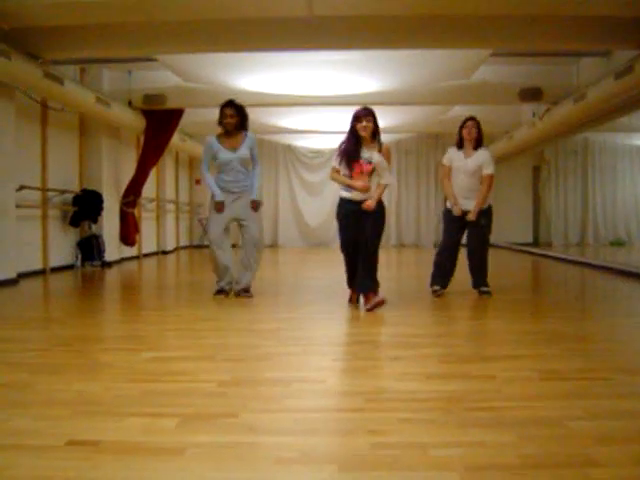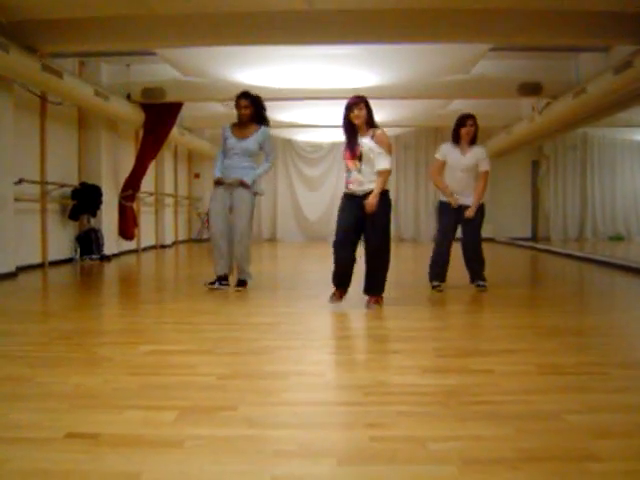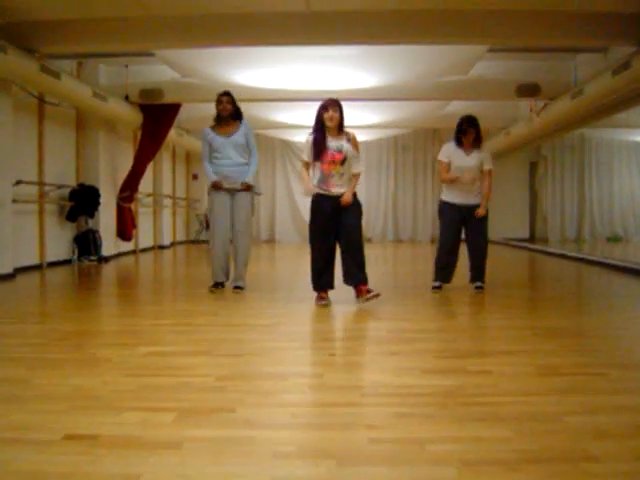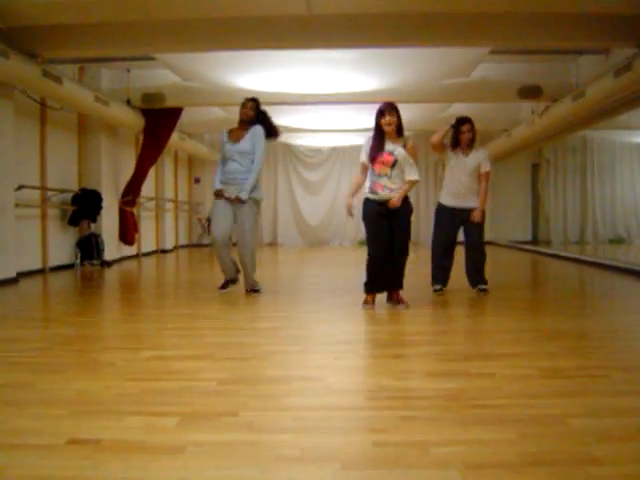
dt=1s
person 1, frame 1
left shoulder: (382, 149)
right shoulder: (346, 147)
left elbow: (385, 179)
right elbow: (333, 174)
left wrist: (374, 199)
right wrist: (354, 183)
left hip: (372, 205)
right hip: (348, 205)
left knee: (369, 248)
right knee: (350, 248)
left ankle: (370, 293)
right ankle: (355, 288)
person 1, frame 2
left shoulder: (378, 135)
right shoulder: (350, 138)
left elbow: (385, 168)
left wrist: (375, 195)
left hip: (373, 197)
right hip: (351, 198)
left knee: (376, 246)
right knee: (342, 239)
left ankle: (375, 293)
right ankle: (340, 287)
person 1, frame 3
left shoulder: (350, 138)
right shoulder: (314, 140)
left elbow: (357, 169)
right elbow: (306, 167)
left wrist: (350, 192)
right wrist: (307, 183)
left hip: (346, 198)
right hip: (322, 200)
left knee: (352, 241)
right knee: (321, 246)
left ankle: (361, 288)
right ankle: (322, 291)
person 1, frame 4
left shoulder: (406, 146)
right shoulder: (372, 143)
left elbow: (412, 178)
right elbow: (363, 173)
left wrist: (400, 196)
right wrist: (350, 196)
left hip: (398, 204)
right hip: (373, 204)
left knee: (399, 250)
right knee: (376, 250)
left ankle: (393, 292)
right ankle: (370, 292)
person 2, frame 1
left shoulder: (249, 138)
right shoulder: (212, 142)
left elbow: (256, 166)
right elbow: (205, 170)
left wrist: (255, 194)
right wrist: (216, 195)
left hip: (246, 195)
right hip: (223, 196)
left knee: (254, 237)
right knee: (215, 237)
left ankle: (243, 285)
right ankle: (224, 284)
person 2, frame 2
left shoulder: (262, 132)
right shoulder: (227, 130)
left elbow: (268, 161)
left wrist: (251, 178)
right wrist: (216, 173)
left hip: (244, 185)
right hip: (223, 183)
left knee: (241, 230)
right knee: (217, 228)
left ankle: (242, 276)
right ankle: (222, 275)
person 2, frame 3
left shoulder: (244, 126)
right shoulder: (208, 132)
left elbow: (254, 155)
right elbow: (206, 160)
left wrist: (250, 177)
right wrist: (211, 177)
left hip: (242, 184)
right hip: (220, 185)
left knee: (242, 230)
right knee: (219, 230)
left ankle: (239, 280)
right ankle: (219, 278)
person 2, frame 4
left shoulder: (257, 130)
right shoulder: (226, 134)
left elbow: (258, 162)
right elbow: (221, 162)
left wrist: (245, 191)
right wrist: (217, 185)
left hip: (246, 191)
right hip: (224, 190)
left knee: (246, 240)
right knee: (219, 235)
left ankle: (251, 283)
right ankle: (231, 274)
person 3, frame 1
left shoulder: (485, 155)
right shoulder: (452, 153)
left elbow: (487, 185)
right elbow: (445, 179)
left wrist: (475, 210)
right wrist: (454, 203)
left hip: (479, 209)
right hip: (454, 208)
left knee: (477, 248)
right knee: (448, 246)
left ankle: (481, 284)
right ankle: (438, 283)
person 3, frame 2
left shoulder: (480, 152)
right shoulder: (446, 148)
left elbow: (483, 181)
right elbow: (434, 174)
left wrist: (474, 206)
right wrist: (450, 195)
left hip: (472, 205)
right hip: (447, 203)
left knee: (472, 243)
right knee: (443, 241)
left ankle: (478, 278)
right ankle: (436, 279)
person 3, frame 3
left shoulder: (482, 153)
right shoulder: (448, 148)
left elbow: (487, 180)
right elbow: (443, 176)
left wrist: (484, 205)
right wrist: (461, 177)
left hip: (475, 204)
right hip: (450, 203)
left knee: (478, 243)
right knee: (447, 241)
left ankle: (477, 279)
right ankle: (440, 278)
person 3, frame 4
left shoulder: (481, 154)
right shoulder: (449, 151)
left elbow: (484, 183)
right elbow: (434, 141)
left wrist: (480, 208)
right wrist: (449, 128)
left hip: (472, 208)
right hip: (447, 206)
left knee: (475, 246)
right knee: (441, 245)
left ankle: (479, 282)
right ankle: (439, 282)
